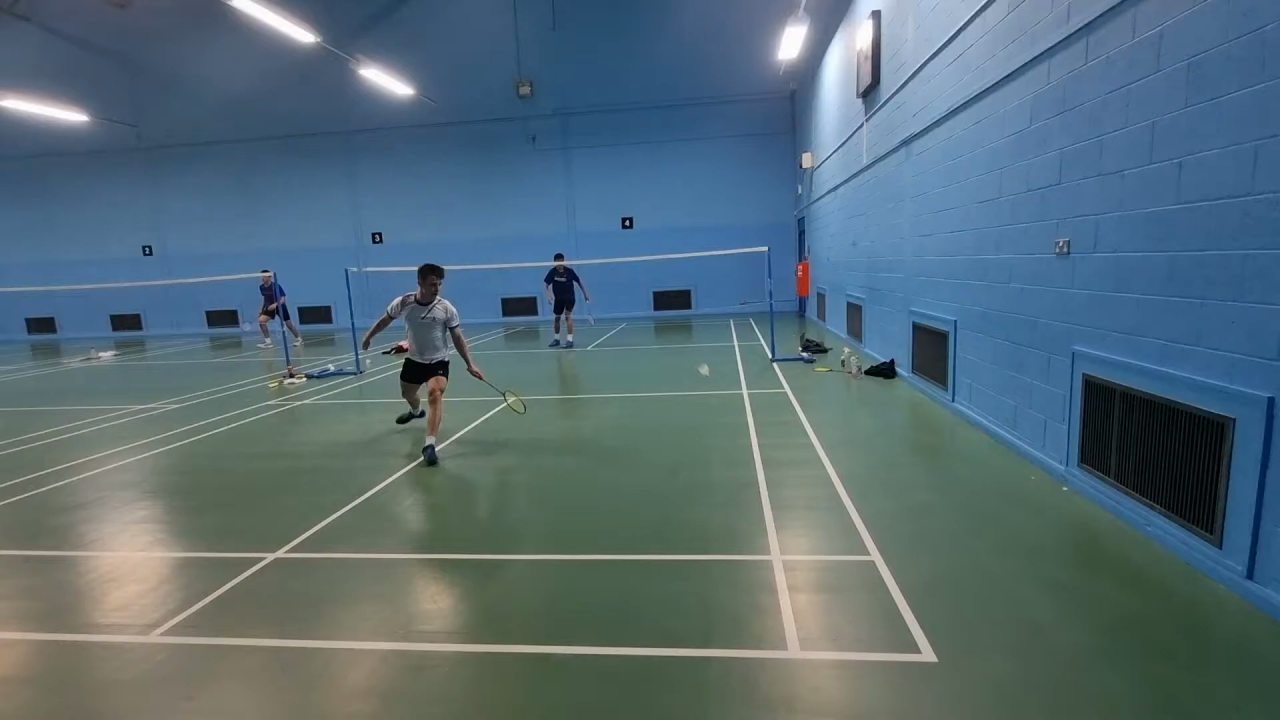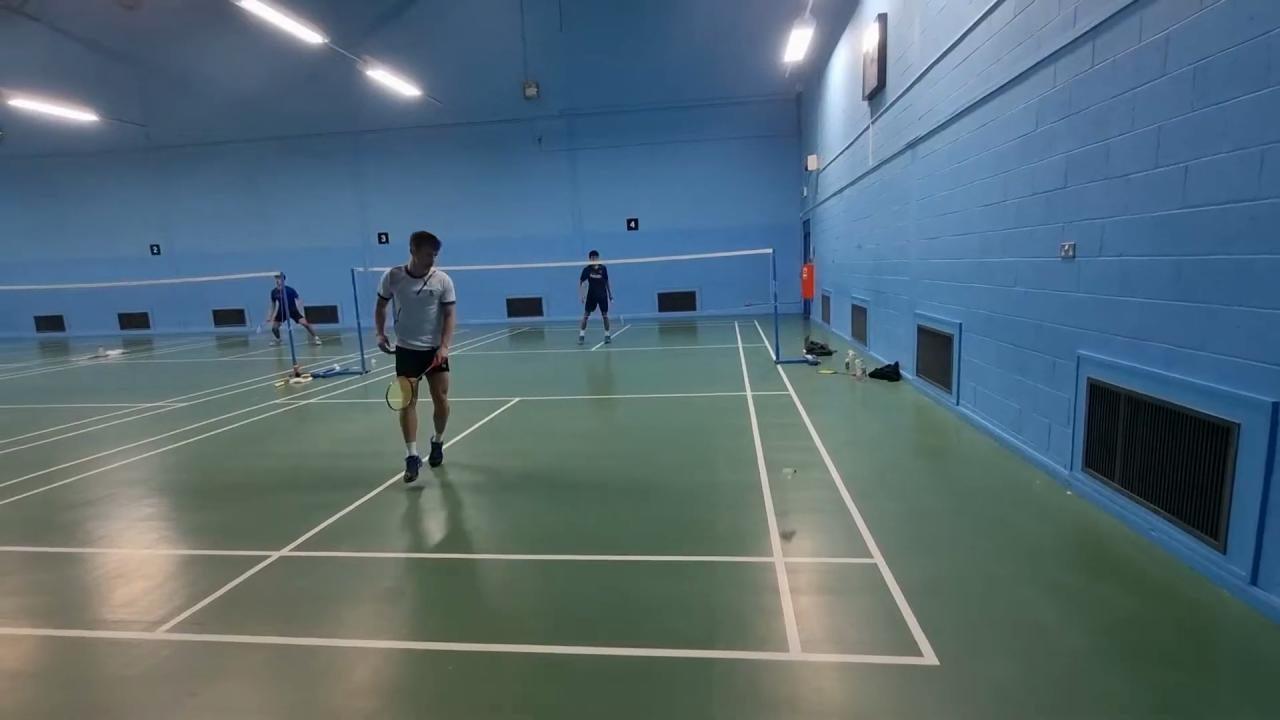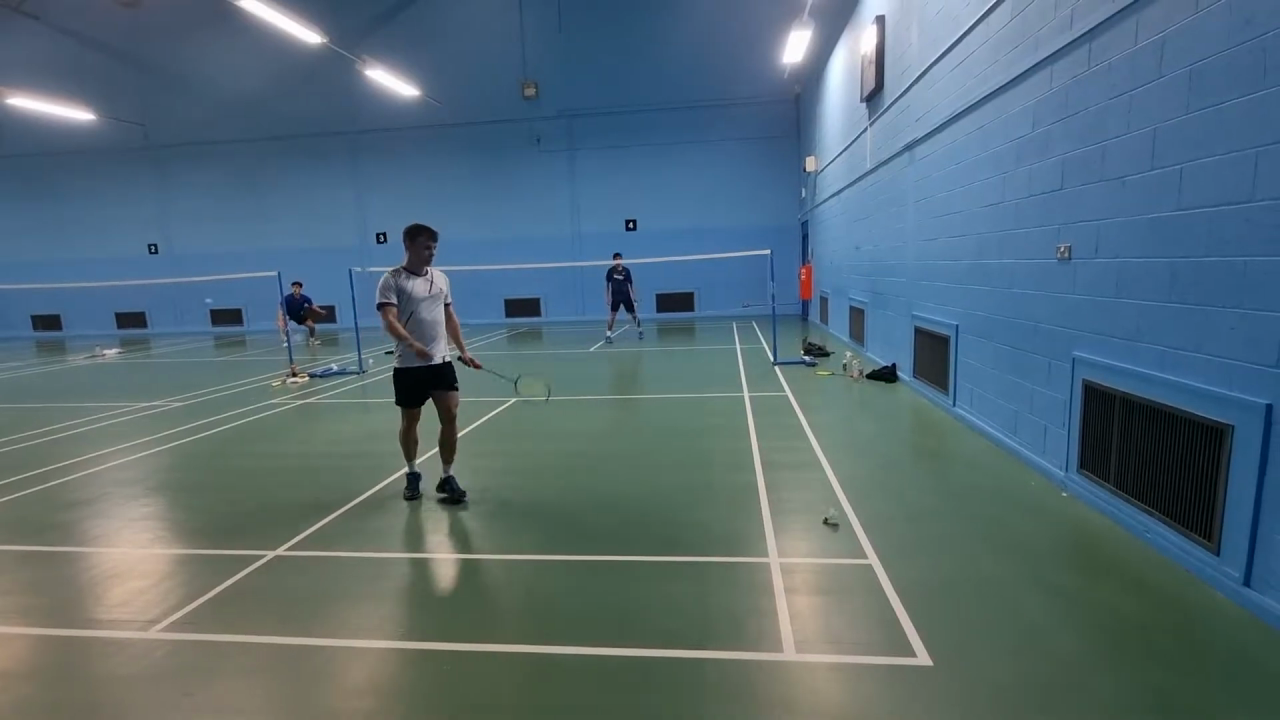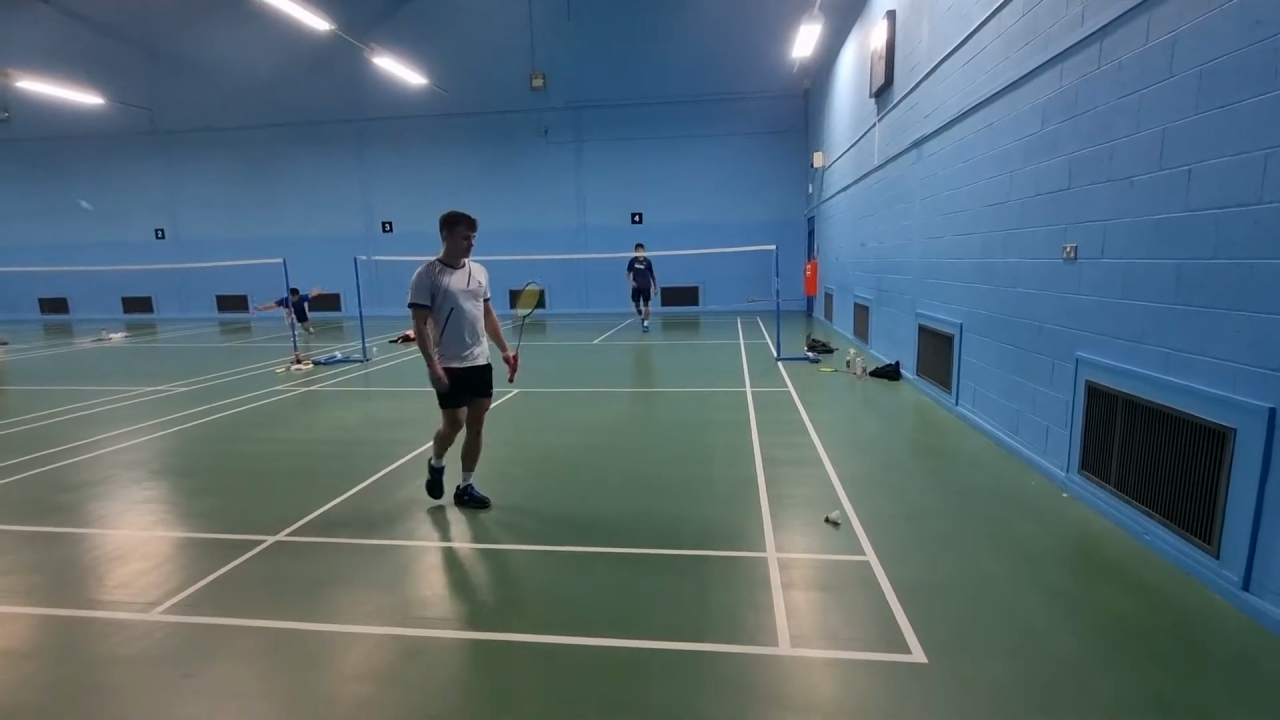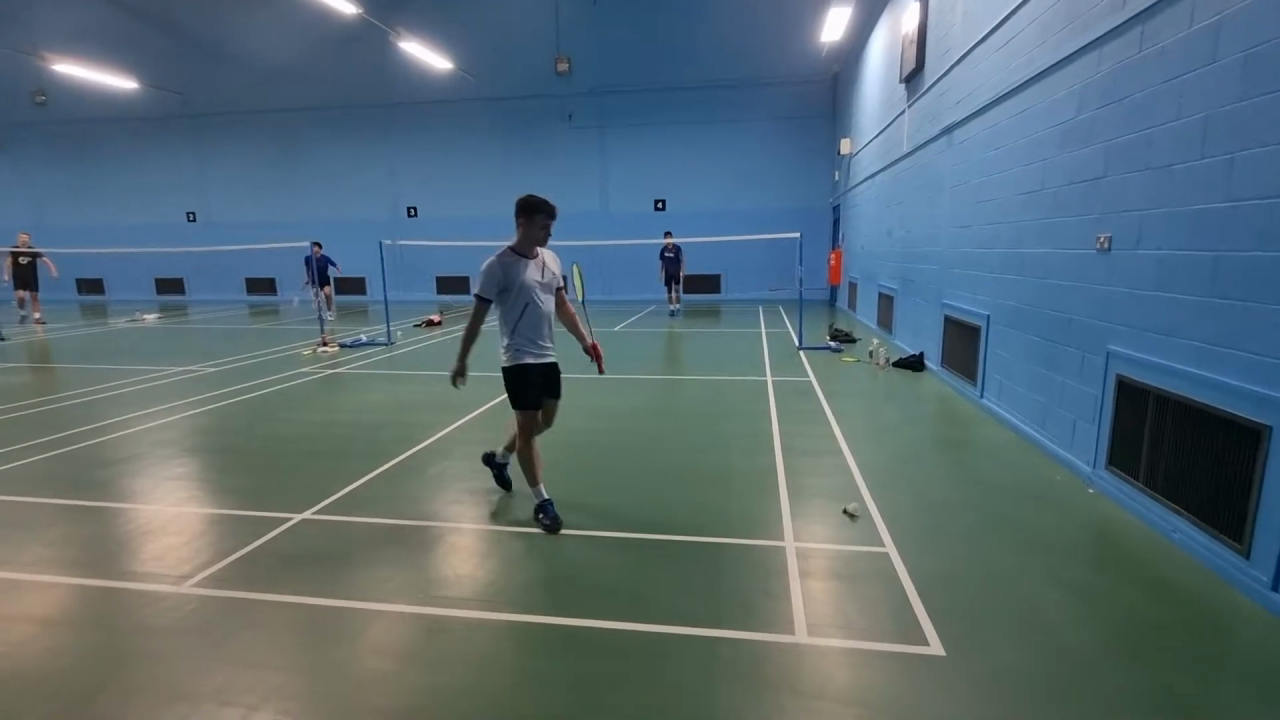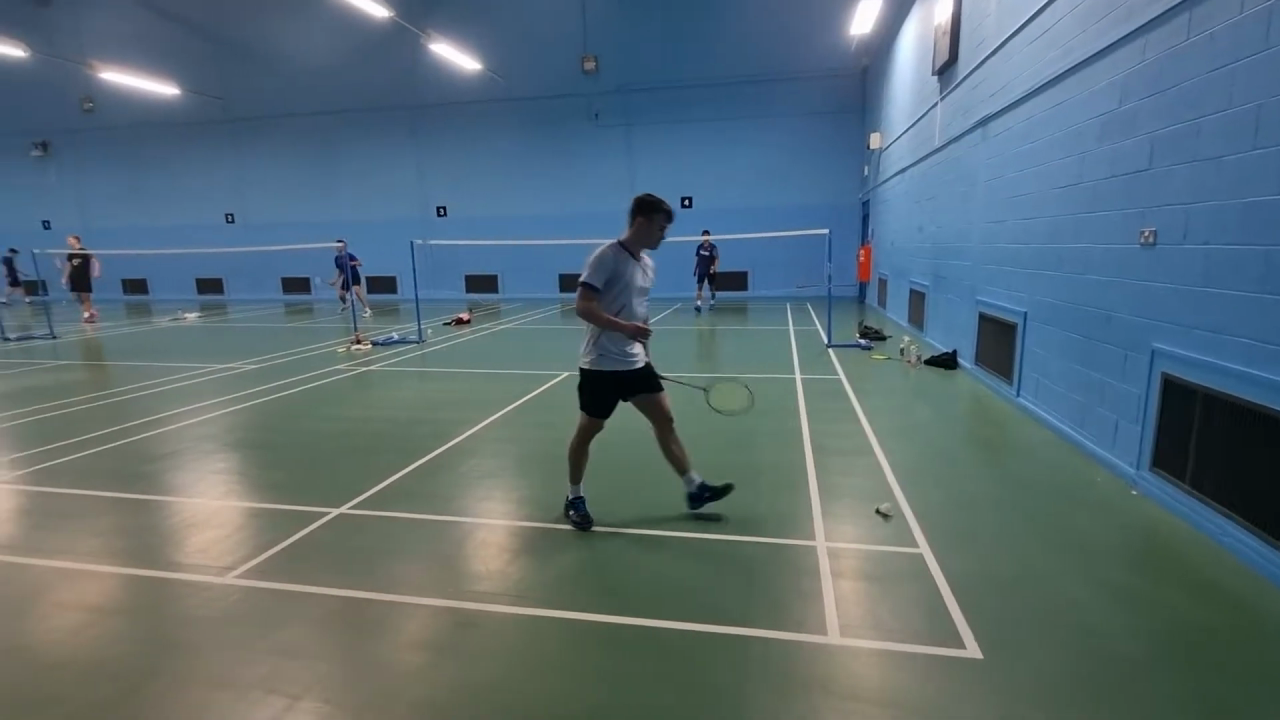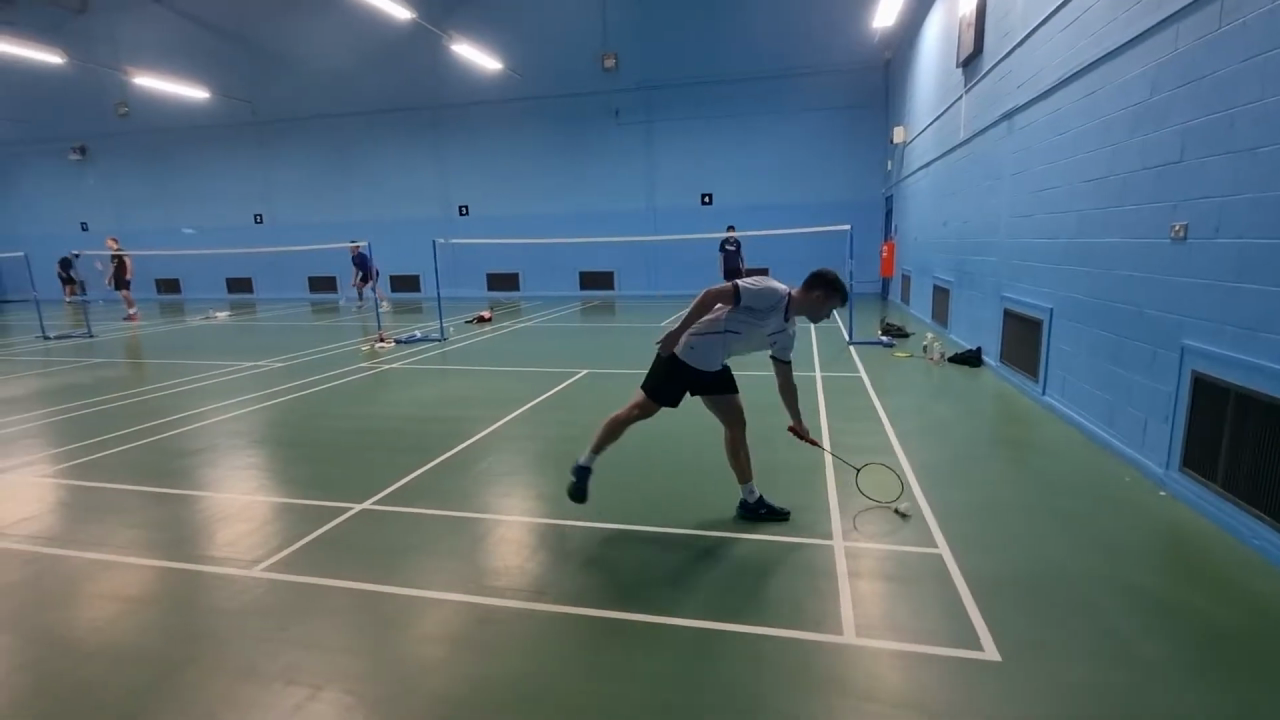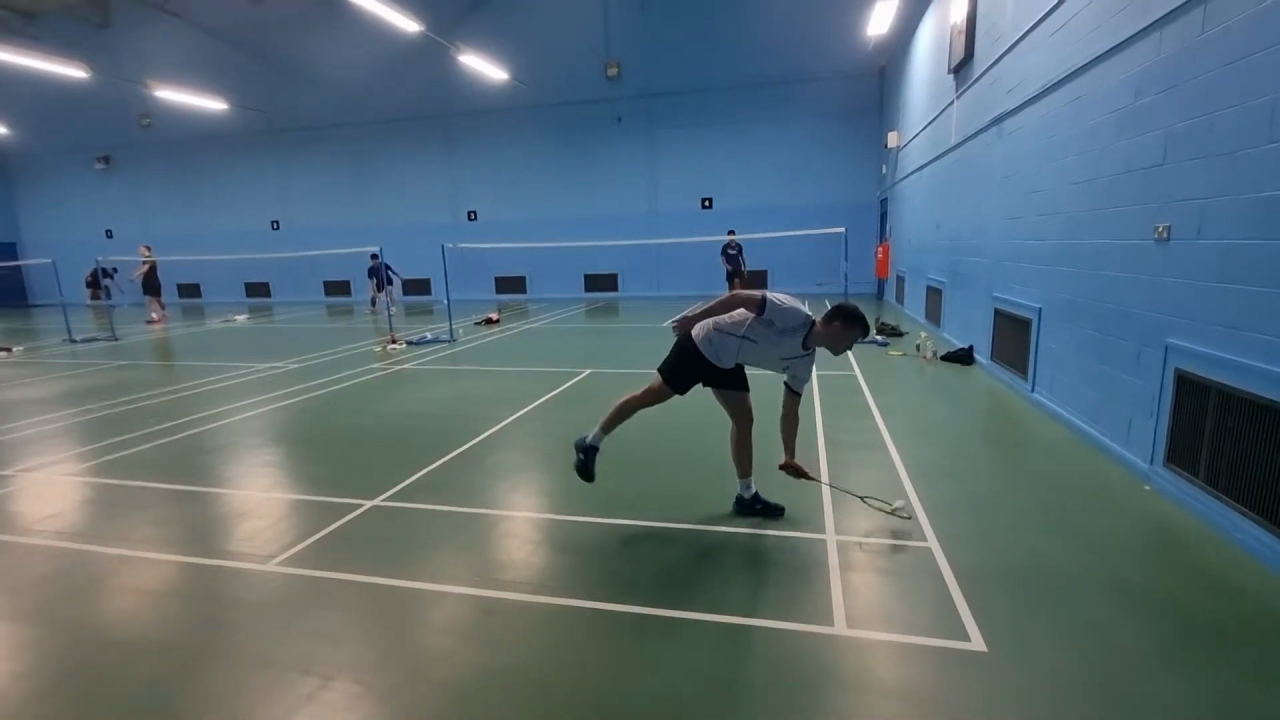
dt=0.4s
person 1, frame 1
left shoulder: (446, 308)
right shoulder: (403, 303)
left elbow: (458, 338)
right elbow: (386, 319)
left wrist: (470, 364)
right wrist: (369, 336)
left hip: (437, 360)
right hip: (415, 359)
left knee: (434, 393)
right knee: (407, 393)
left ankle: (430, 445)
right ankle: (416, 410)
person 1, frame 2
left shoulder: (443, 280)
right shoulder: (393, 276)
left elbow: (449, 316)
right elbow: (381, 305)
left wrist: (443, 347)
right wrist: (381, 332)
left hip: (435, 348)
right hip: (406, 348)
left knee: (440, 398)
right knee: (408, 398)
left ankle: (437, 442)
right ankle: (412, 458)
person 1, frame 3
left shoulder: (440, 278)
right shoulder: (391, 280)
right elbow: (389, 321)
left wrist: (463, 350)
right wrist: (413, 344)
left hip: (440, 361)
right hip: (408, 365)
left knee: (450, 416)
right knee: (410, 422)
left ankle: (447, 478)
right ankle: (413, 474)
person 1, frame 4
left shoulder: (479, 271)
right shoulder: (427, 275)
right elbow: (421, 325)
left wrist: (505, 350)
right wrist: (433, 365)
left hip: (480, 362)
right hip: (450, 364)
left knee: (476, 424)
right knee: (454, 424)
left ankle: (466, 486)
right ankle: (436, 463)
person 1, frame 5
left shoulder: (552, 259)
right shoulder: (498, 265)
left elbow: (562, 306)
right elbow: (477, 317)
left wrist: (585, 340)
right wrist: (462, 360)
left hip: (548, 357)
right hip: (519, 361)
left knee: (544, 421)
right knee: (527, 426)
left ankle: (498, 457)
right ankle: (542, 501)
person 1, frame 6
left shoulder: (647, 264)
right shoulder: (606, 257)
right elbow: (582, 306)
left wrist: (640, 344)
right wrist: (624, 327)
left hip: (634, 363)
right hip: (601, 364)
left knee: (664, 419)
right knee: (589, 429)
left ankle: (696, 490)
right ankle: (574, 498)
person 1, frame 7
left shoulder: (785, 331)
right shoulder: (773, 293)
left elbow: (785, 379)
right elbow: (713, 294)
left wrist: (797, 420)
right wrist: (679, 332)
left hip: (712, 364)
right hip: (685, 353)
left knee: (736, 423)
right knee: (638, 411)
left ankle: (750, 500)
right ankle: (585, 466)
person 1, frame 8
left shoulder: (804, 362)
right shoulder: (792, 313)
left elbow: (791, 409)
right elbow: (737, 298)
left wrist: (789, 458)
right wrist: (693, 318)
left hip: (727, 363)
right hip: (703, 347)
left knee: (743, 420)
right knee: (650, 397)
left ankle: (746, 494)
right ankle: (592, 443)
